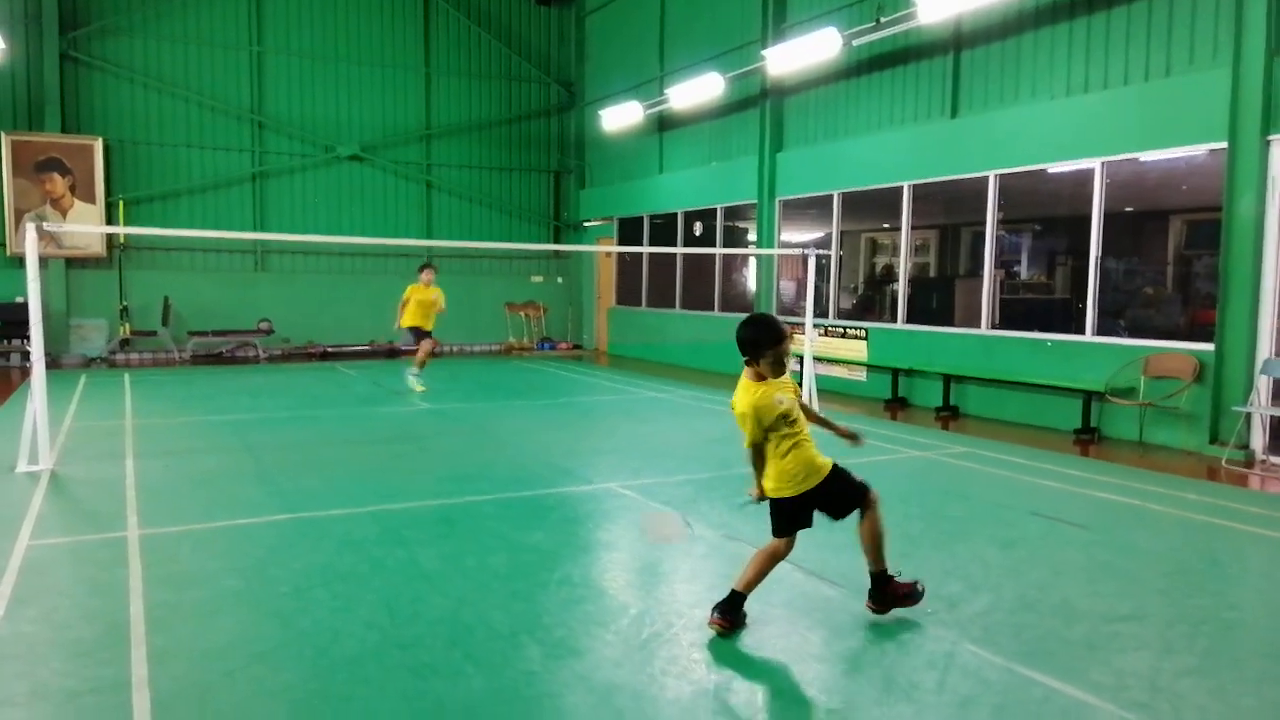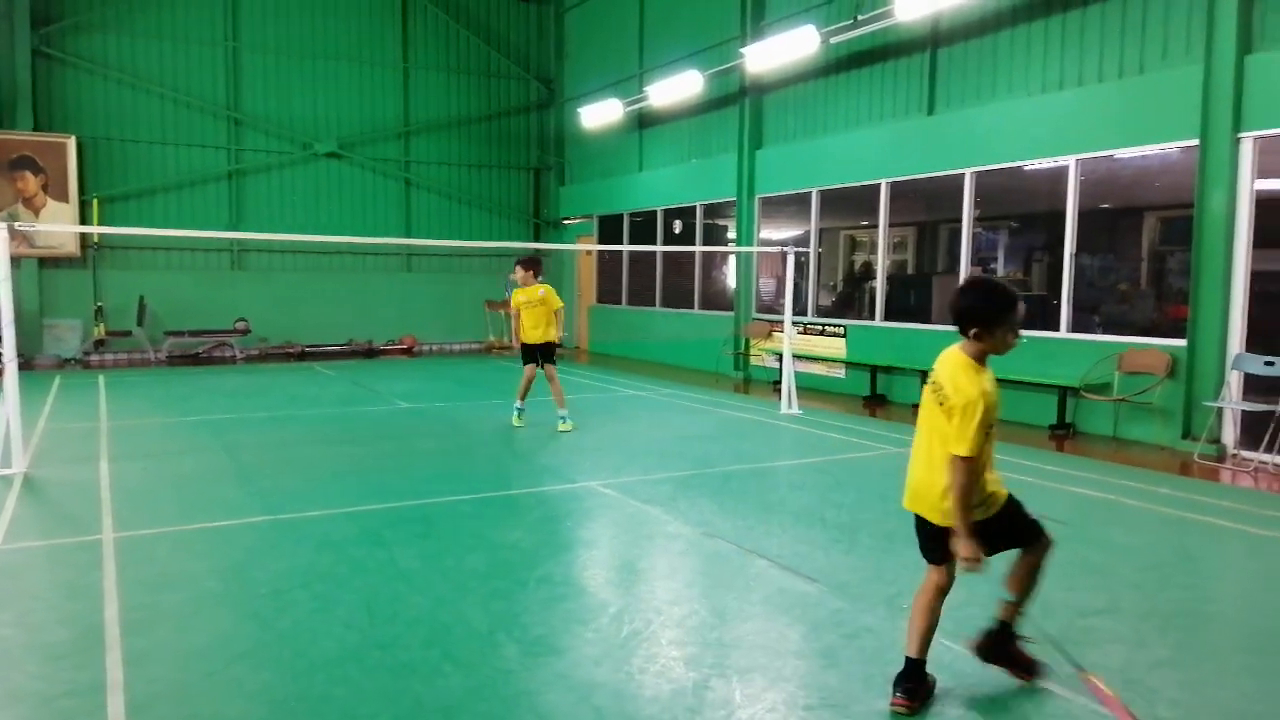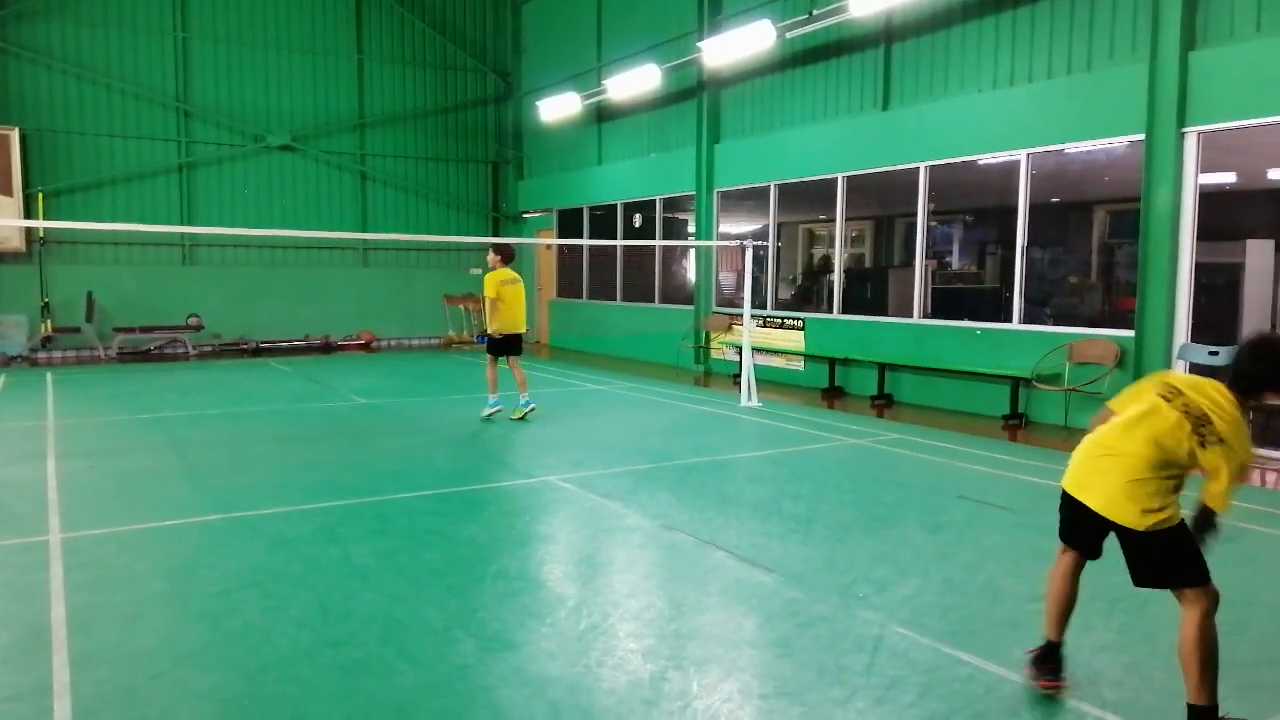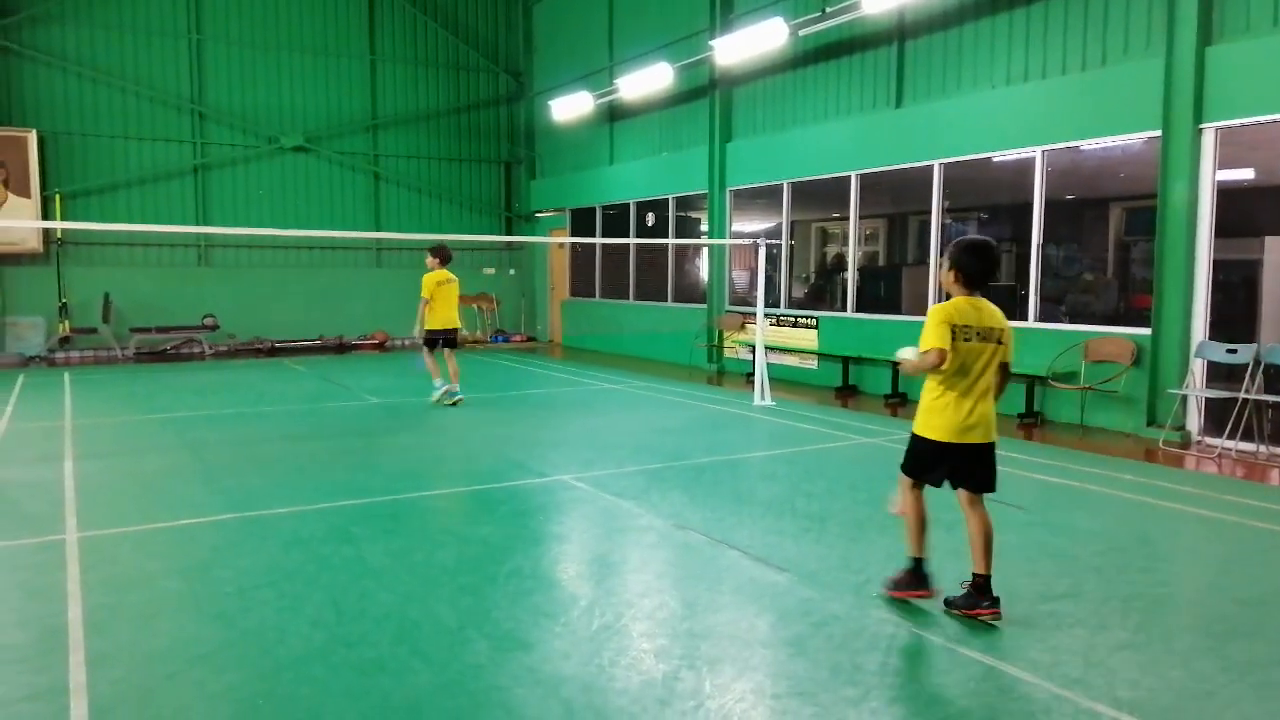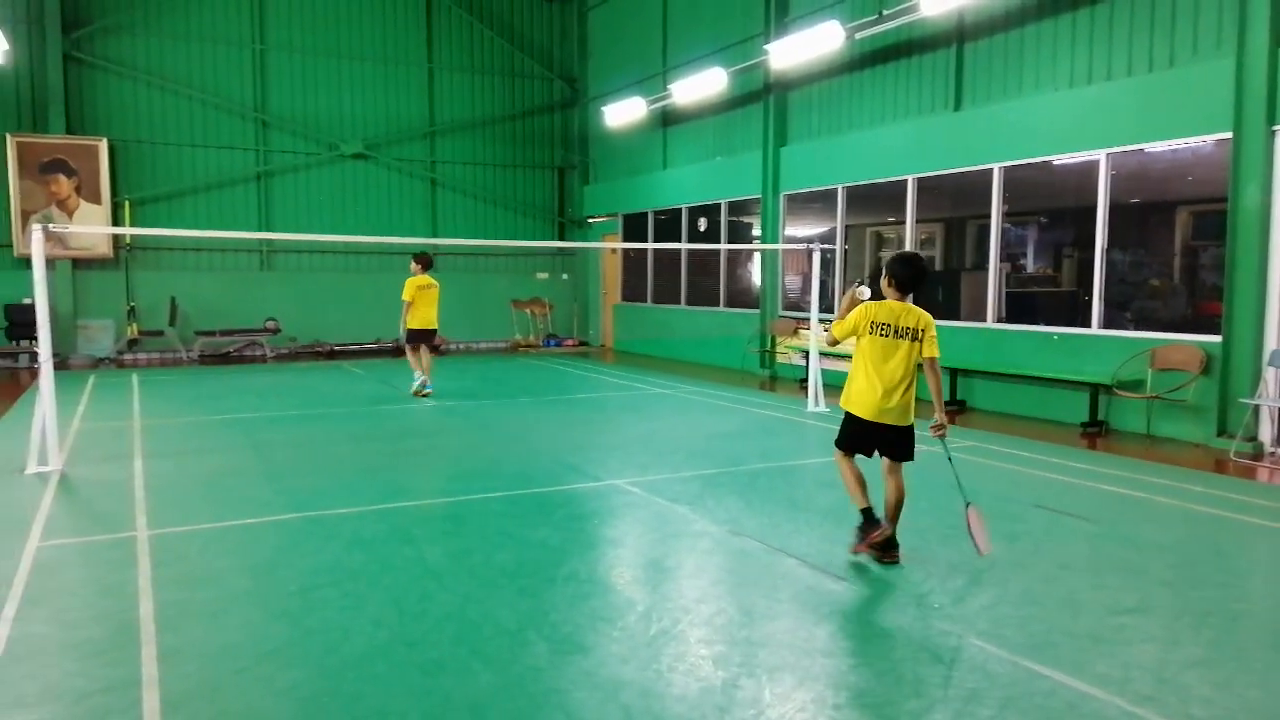
dt=1s
person 1, frame 1
left shoulder: (776, 376)
right shoulder: (749, 403)
right elbow: (755, 448)
left wrist: (835, 428)
right wrist: (760, 484)
left hip: (814, 467)
right hip: (792, 480)
left knee: (790, 539)
right knee: (858, 506)
right ankle: (882, 589)
person 1, frame 2
left shoulder: (951, 358)
right shoulder: (976, 390)
right elbow: (961, 466)
right wrist: (964, 534)
left hip: (924, 490)
right hip: (965, 497)
left knee: (939, 575)
right knee: (1037, 543)
left ankle: (911, 679)
right ankle: (1001, 636)
person 1, frame 3
left shoulder: (1167, 380)
right shoulder: (1233, 439)
left elbow: (1100, 422)
right elbow: (1208, 511)
right wrist: (1193, 540)
left hip: (1086, 472)
right hip: (1138, 499)
left knee: (1071, 553)
right knee: (1199, 600)
left ankle: (1050, 657)
person 1, frame 4
left shoulder: (943, 313)
right shoulder: (998, 319)
left elbow: (935, 360)
right elbow: (1003, 375)
left wrist: (908, 366)
left hip: (938, 425)
right hip: (980, 428)
left knee: (911, 486)
right knee: (972, 502)
left ankle: (917, 574)
right ankle: (981, 593)
person 1, frame 5
left shoulder: (867, 311)
right shoulder: (924, 321)
left elbow: (831, 338)
right elbow: (931, 367)
left wrist: (845, 307)
right wrist: (939, 411)
left hip: (864, 406)
right hip: (900, 411)
left knee: (844, 456)
right knee: (893, 469)
left ankle: (870, 522)
right ankle: (887, 540)
